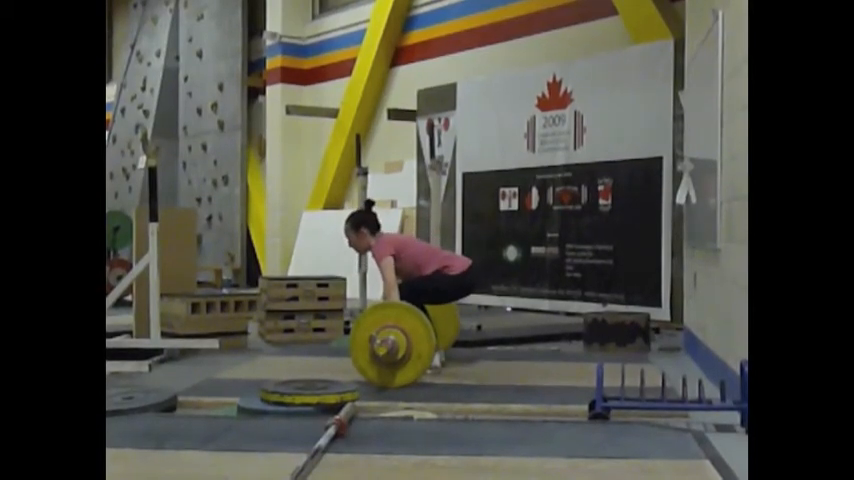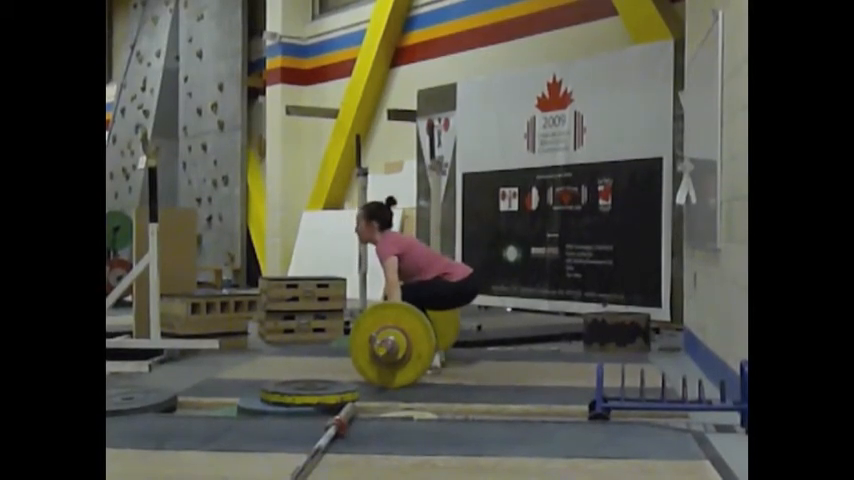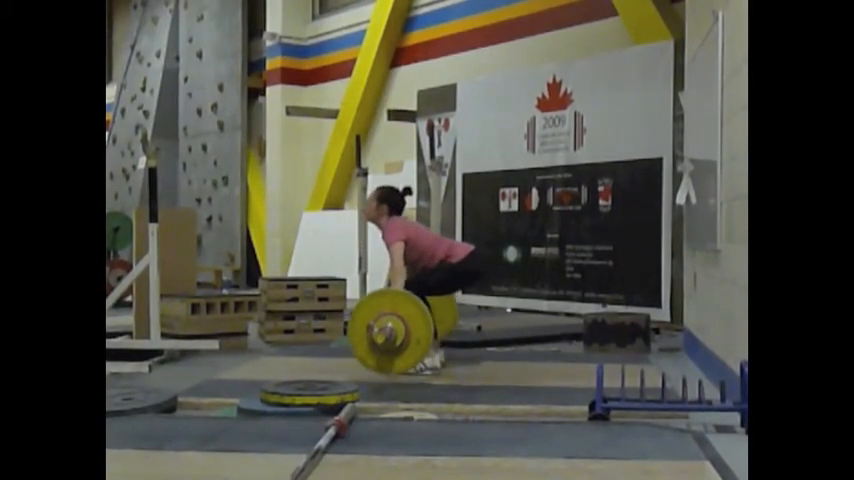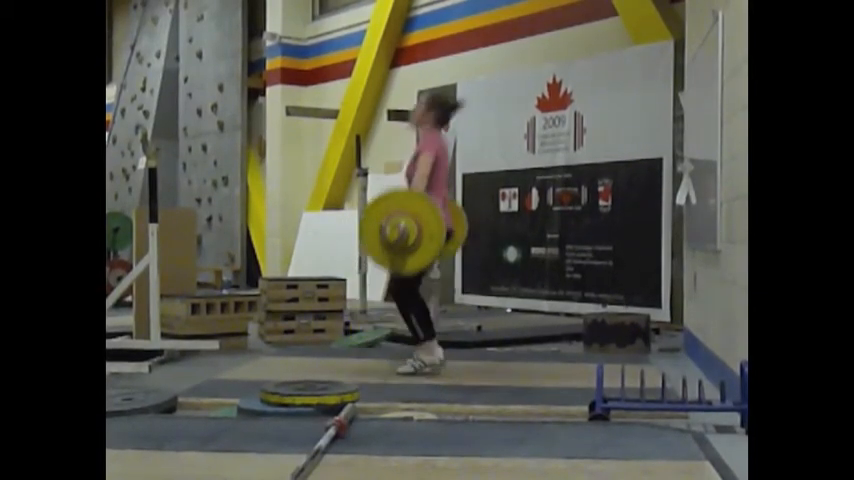
dt=0.5s
person 1, frame 1
left shoulder: (381, 246)
right shoulder: (391, 241)
left elbow: (391, 288)
left hip: (457, 277)
right hip: (461, 274)
right knee: (409, 294)
person 1, frame 2
left shoulder: (385, 244)
right shoulder: (395, 240)
left elbow: (392, 283)
right elbow: (406, 279)
left hip: (457, 284)
right hip: (461, 280)
person 1, frame 3
left shoulder: (392, 228)
right shoulder: (399, 225)
left elbow: (398, 269)
right elbow: (412, 265)
left hip: (464, 263)
right hip: (466, 260)
left knee: (408, 292)
right knee: (413, 291)
left ankle: (428, 356)
right ankle: (432, 351)
person 1, frame 4
left shoulder: (429, 140)
right shoulder: (433, 140)
left elbow: (420, 178)
left knee: (402, 289)
right knee: (404, 288)
left ankle: (427, 354)
right ankle: (430, 348)
